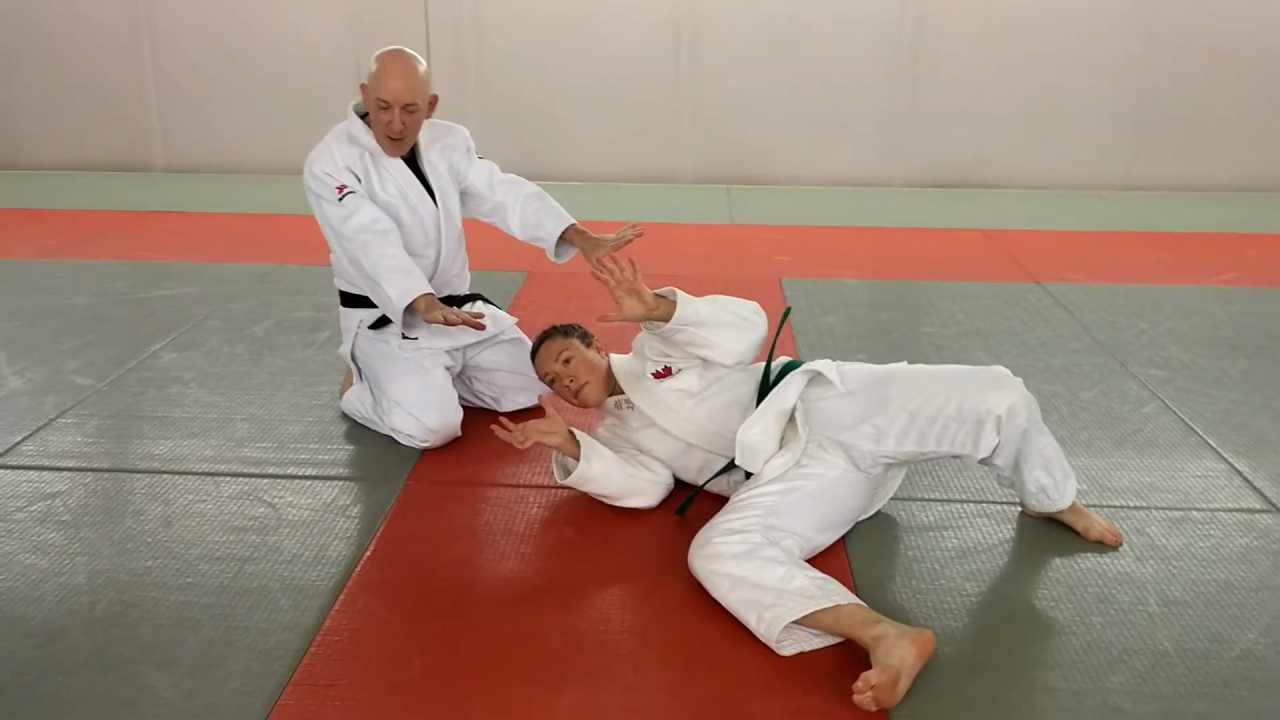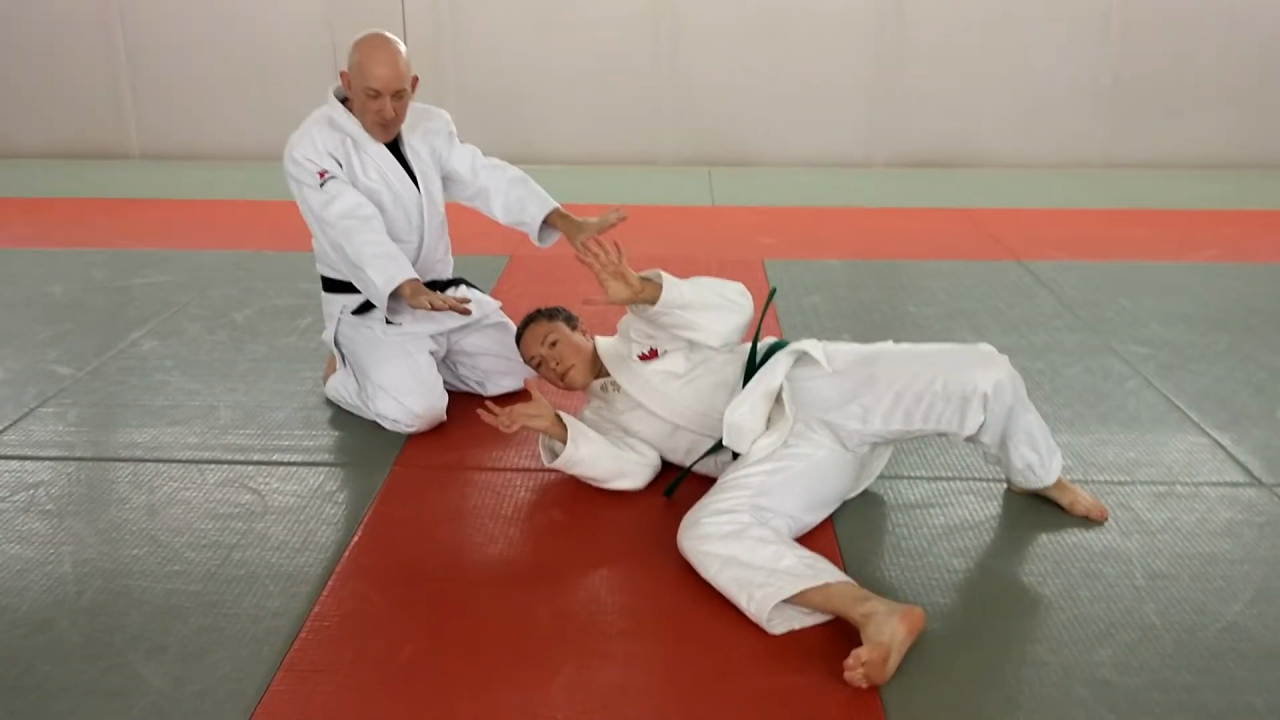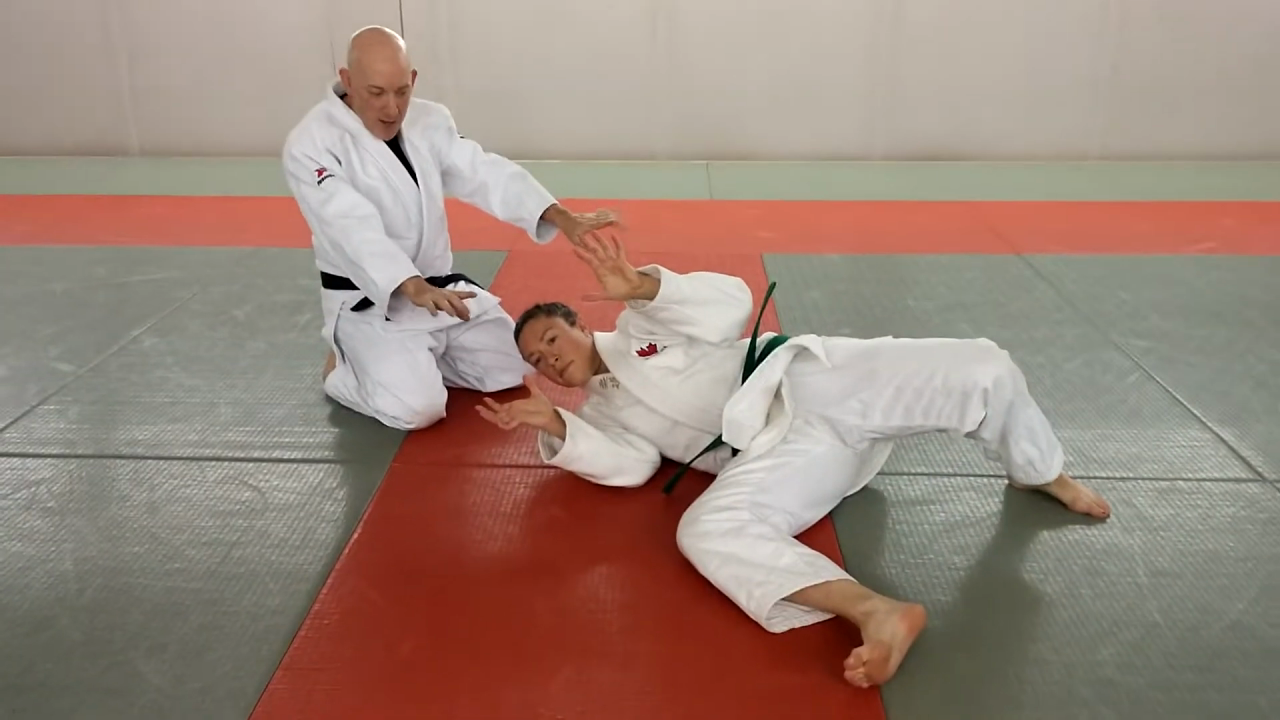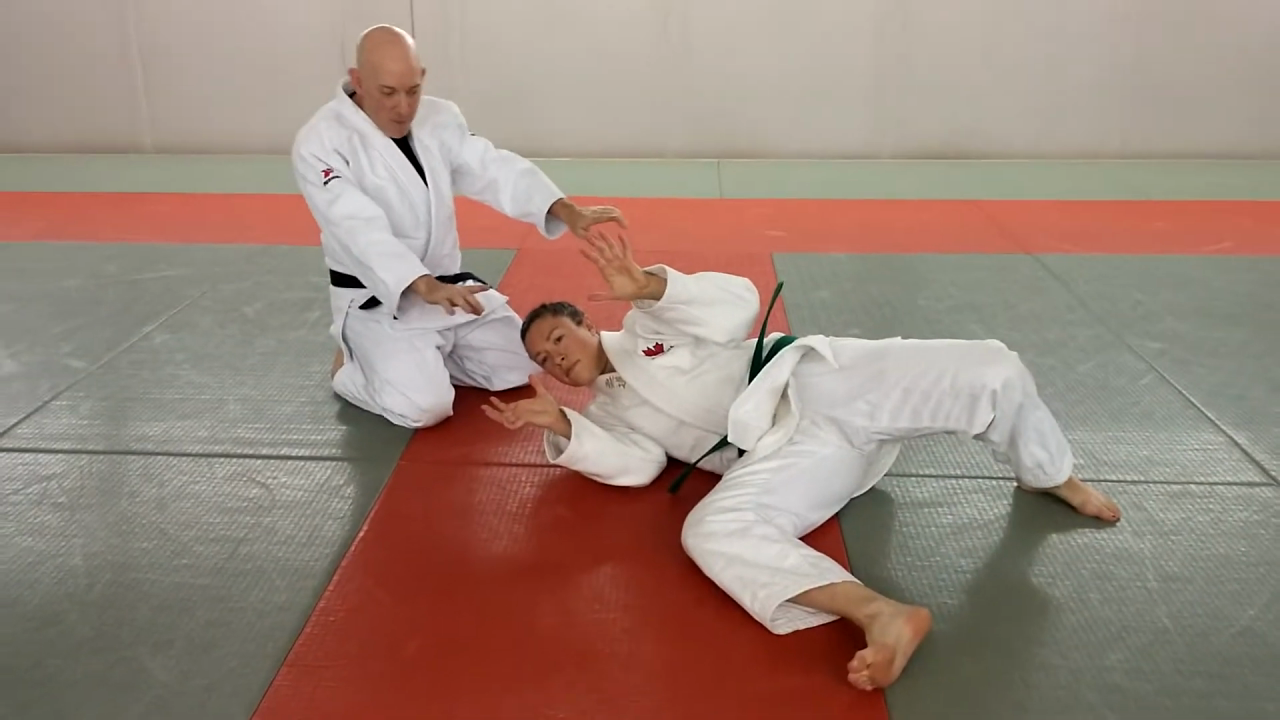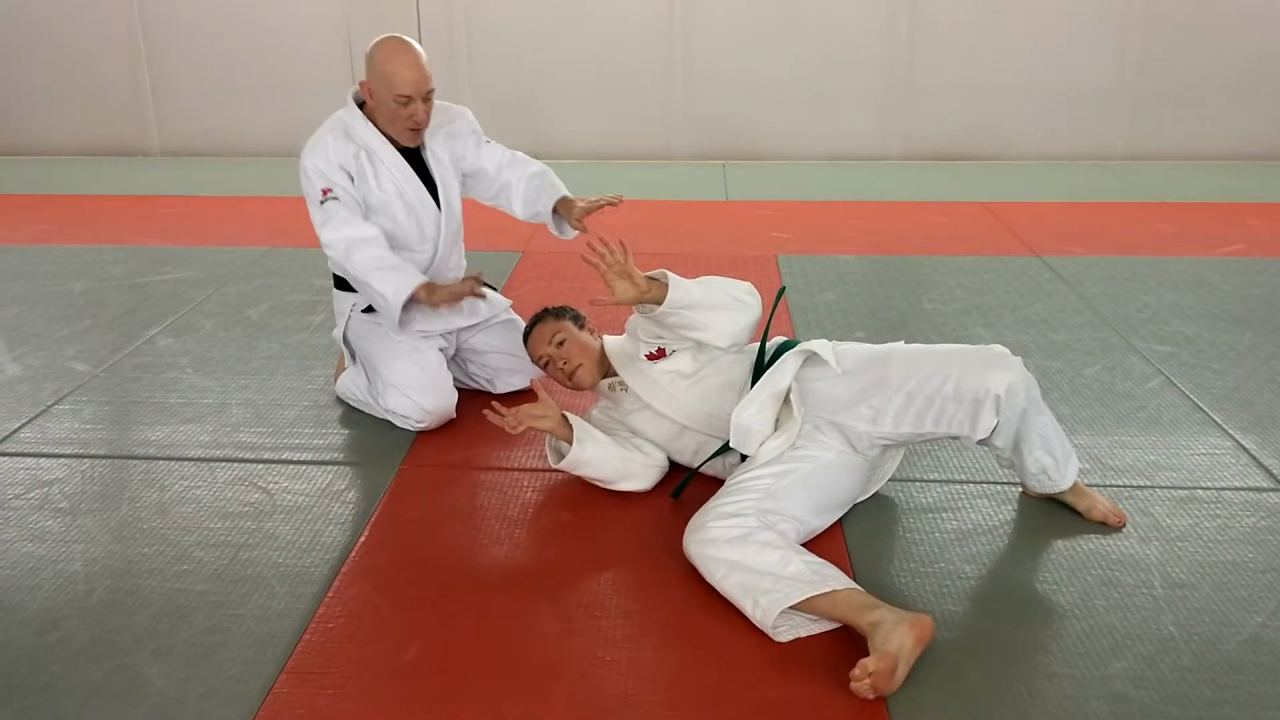
dt=0.2s
person 1, frame 1
left shoulder: (655, 344)
right shoulder: (617, 432)
left elbow: (744, 328)
right elbow: (643, 484)
left wrist: (658, 308)
right wrist: (568, 446)
left hip: (826, 404)
right hip: (789, 469)
left knee: (994, 394)
right knee: (716, 555)
left ankle: (1054, 504)
right ankle: (886, 636)
person 1, frame 2
left shoulder: (641, 329)
right shoulder: (603, 415)
left elbow: (730, 311)
right elbow: (631, 467)
left wrist: (643, 291)
right wrist: (555, 430)
left hip: (815, 385)
right hip: (775, 449)
left knee: (980, 372)
right knee: (706, 536)
left ankle: (1039, 479)
right ankle: (875, 612)
person 1, frame 3
left shoulder: (641, 323)
right shoulder: (603, 411)
left elbow: (729, 305)
right elbow: (631, 464)
left wrist: (642, 286)
right wrist: (554, 427)
left hip: (813, 379)
right hip: (778, 446)
left knee: (981, 367)
right knee: (706, 533)
left ankle: (1041, 475)
right ankle: (876, 610)
person 1, frame 4
left shoulder: (646, 321)
right shoulder: (608, 410)
left elbow: (735, 304)
right elbow: (636, 463)
left wrist: (648, 285)
right wrist: (559, 425)
left hip: (819, 379)
right hip: (782, 446)
left knee: (988, 368)
right knee: (711, 533)
left ankle: (1050, 478)
right ankle: (881, 613)
person 1, frame 5
left shoulder: (648, 326)
right shoulder: (611, 415)
left elbow: (737, 309)
right elbow: (638, 468)
left wrist: (649, 291)
right wrist: (562, 431)
left hip: (821, 384)
right hip: (785, 451)
left knee: (993, 373)
right knee: (712, 539)
left ankle: (1056, 483)
right ankle: (884, 621)
person 2, frame 1
left shoulder: (448, 141)
right shoulder: (331, 162)
left elbow: (503, 194)
right elbow: (373, 244)
left wrist: (581, 238)
right wrist: (424, 304)
left hip: (457, 308)
right hip: (386, 321)
left knee: (530, 389)
right knee: (432, 426)
left ankle: (437, 378)
right ankle: (363, 387)
person 2, frame 2
left shoulder: (429, 125)
right shoulder: (311, 147)
left elbow: (485, 179)
right elbow: (355, 230)
left wrist: (565, 222)
right wrist: (410, 290)
left hip: (442, 292)
right hip: (369, 307)
left knee: (515, 373)
right knee: (417, 411)
left ankle: (422, 363)
right ankle: (345, 372)
person 2, frame 3
left shoulder: (429, 120)
right shoulder: (311, 143)
left elbow: (484, 174)
right elbow: (353, 229)
left wrist: (560, 217)
right wrist: (413, 287)
left hip: (442, 289)
right hip: (369, 303)
left knee: (514, 370)
right knee: (417, 408)
left ankle: (418, 359)
right ankle: (344, 369)
person 2, frame 4
left shoulder: (438, 118)
right shoulder: (321, 142)
left elbow: (494, 170)
right elbow: (359, 230)
left wrist: (566, 210)
right wrist: (425, 287)
left hip: (451, 288)
right hip: (377, 303)
left knee: (523, 369)
right knee: (425, 406)
left ankle: (427, 357)
right ankle: (353, 367)
person 2, frame 5
left shoulder: (451, 123)
right shoulder: (328, 152)
left elbow: (506, 172)
right elbow: (353, 246)
left wrist: (565, 206)
right wrist: (426, 293)
left hip: (453, 294)
right hip: (380, 307)
left knee: (528, 373)
right knee: (427, 409)
left ankle: (433, 357)
right ankle: (353, 371)
